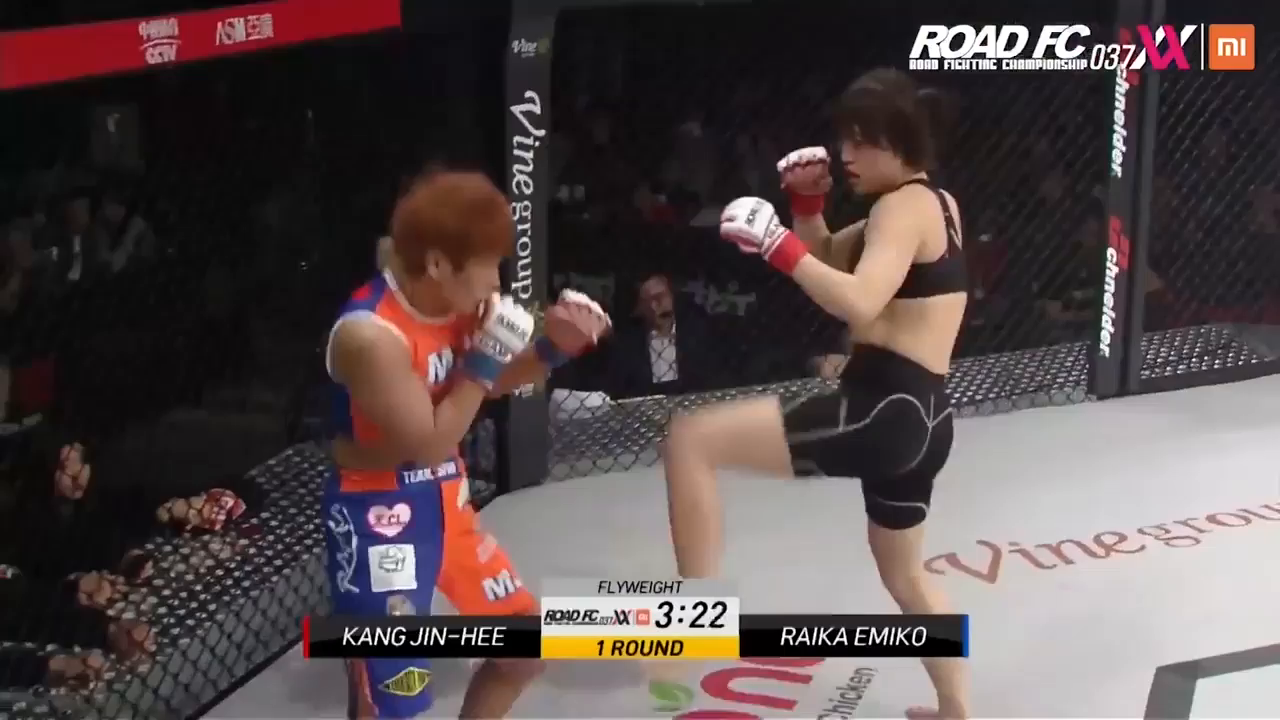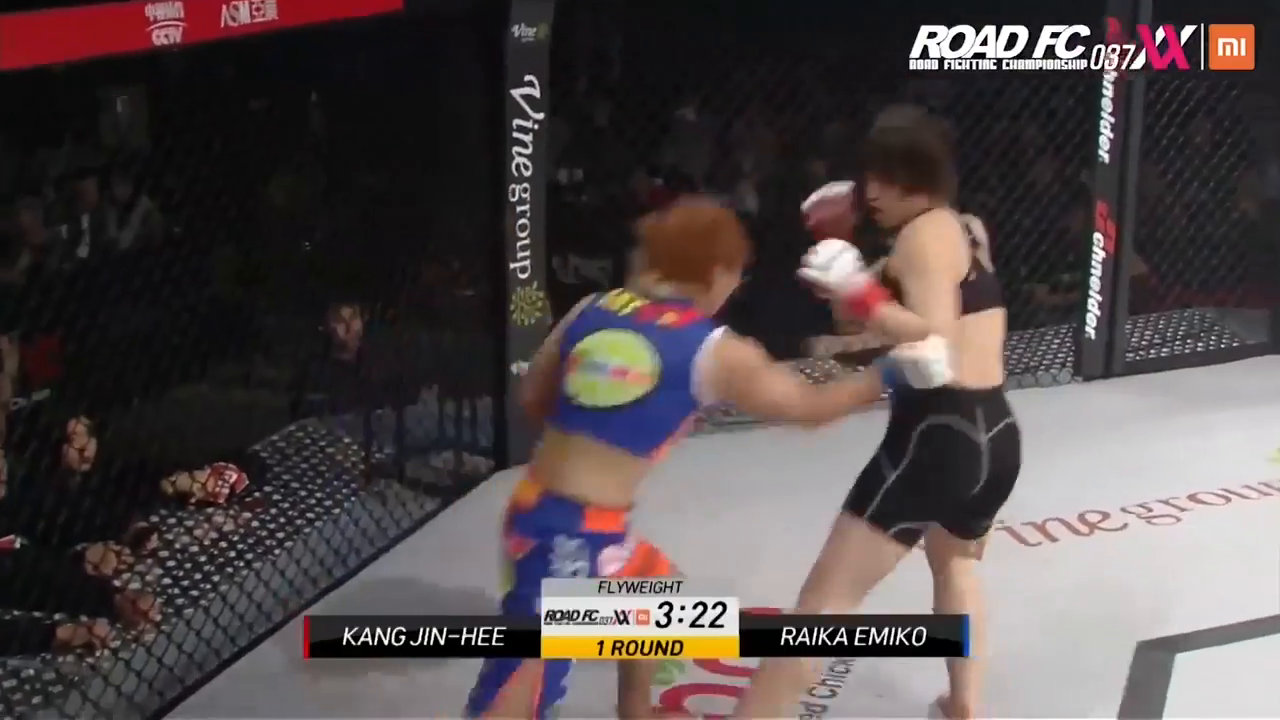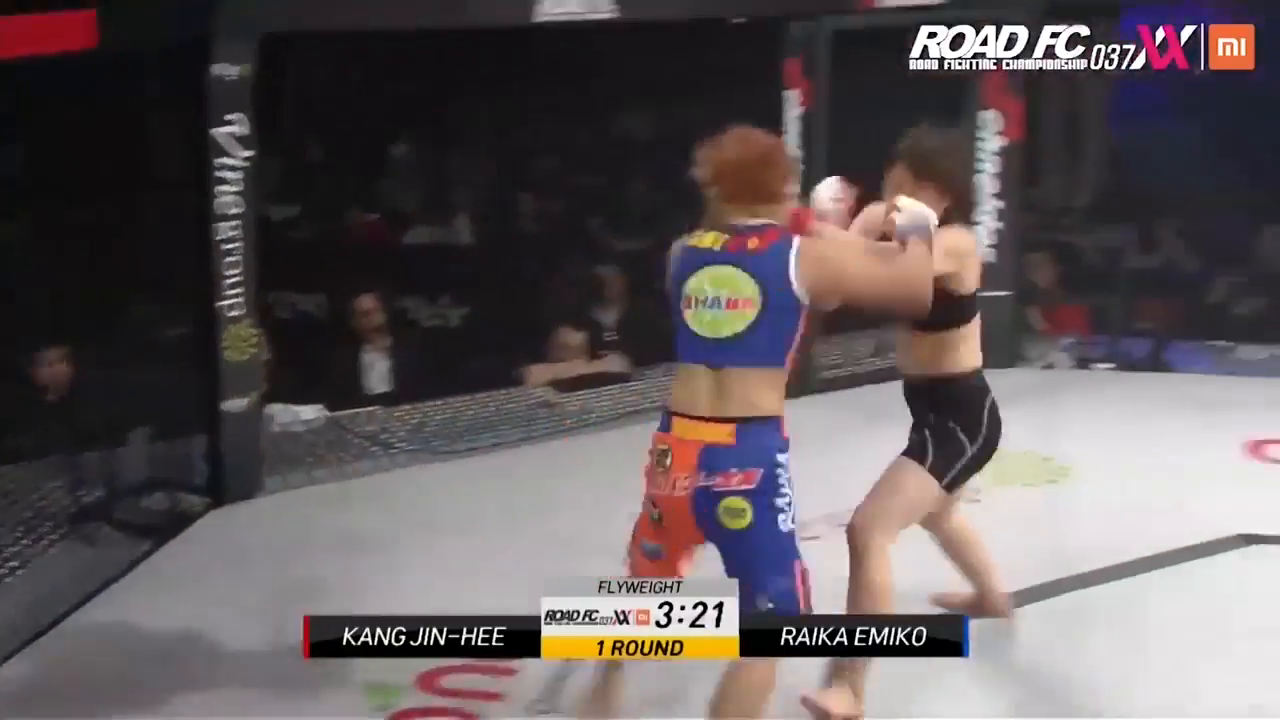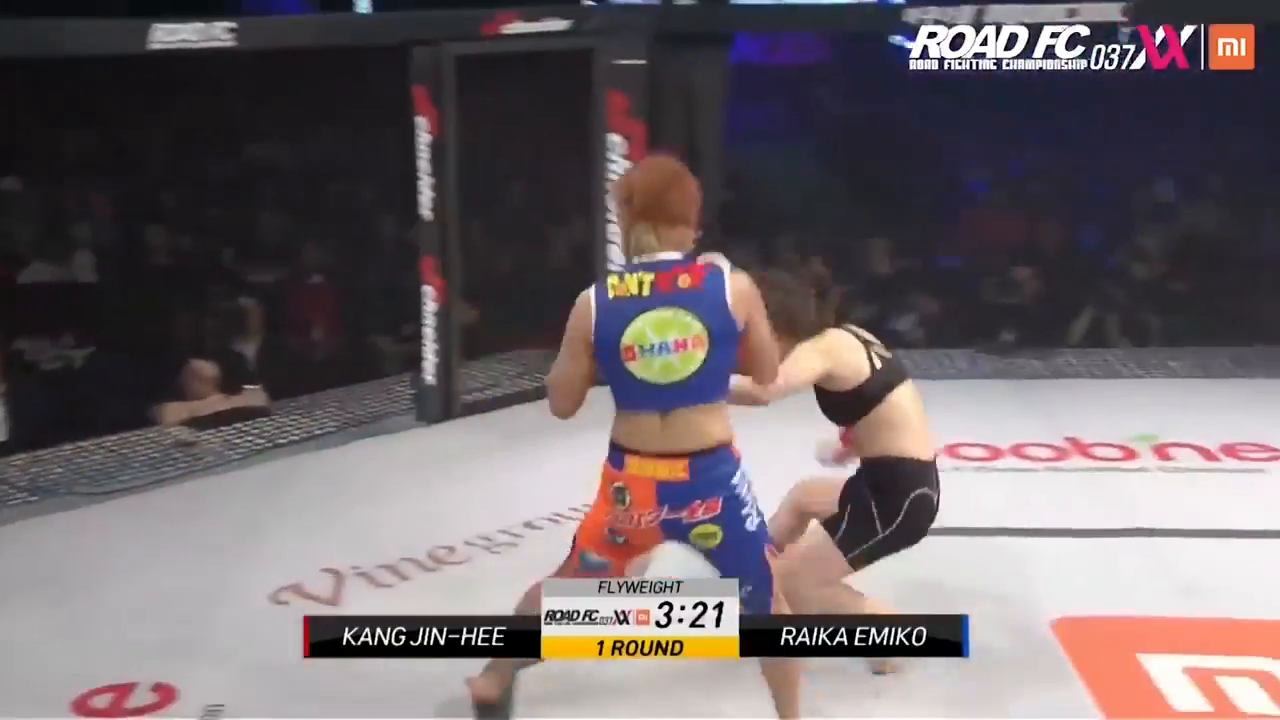
dt=0.5s
person 1, frame 1
left shoulder: (901, 208)
right shoulder: (933, 200)
left elbow: (859, 302)
right elbow: (834, 260)
left wrist: (780, 244)
right wrist: (806, 203)
left hip: (881, 407)
right hip: (927, 416)
left knee: (688, 438)
right knee: (903, 574)
person 1, frame 2
left shoulder: (928, 233)
right shoulder: (963, 229)
left elbow: (930, 336)
right elbow: (884, 294)
left wrist: (861, 295)
right wrist: (841, 259)
left hip: (933, 440)
right hip: (996, 440)
left knee: (822, 604)
right knee: (956, 558)
person 1, frame 3
left shoulder: (956, 242)
right shoulder: (890, 224)
left hip: (962, 413)
right hip: (937, 404)
left knee: (867, 532)
right knee: (928, 505)
right ankle: (991, 595)
person 1, frame 4
left shoulder: (820, 349)
right shoulder: (844, 337)
left elbow: (766, 390)
left hip: (901, 496)
right hip: (897, 480)
left knee: (794, 586)
right knee: (800, 496)
person 2, frame 1
left shoulder: (454, 298)
right shoulder: (367, 334)
left elbow: (499, 379)
right elbow: (426, 442)
left wrist: (552, 342)
right wrist: (482, 362)
left hip: (445, 503)
right hip: (376, 517)
person 2, frame 2
left shoulder: (590, 309)
right shoulder: (718, 352)
left elbow: (532, 398)
right elbow: (811, 408)
right wrist: (892, 372)
left hip: (536, 514)
right hip: (576, 539)
person 2, frame 3
left shoulder: (685, 253)
right shoulder: (806, 254)
right elbow: (915, 288)
right wrist: (917, 243)
left hip: (674, 452)
right hip: (750, 459)
left knee: (650, 575)
person 2, frame 4
left shoulder: (593, 305)
right shoulder: (732, 285)
left elbow: (562, 402)
right elbow: (768, 373)
left hip: (633, 485)
right hip: (713, 481)
left knee: (566, 586)
right knee: (768, 608)
